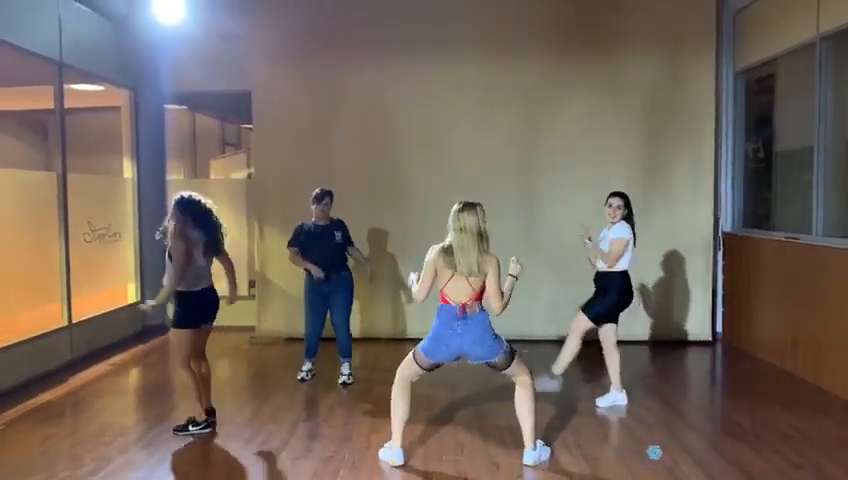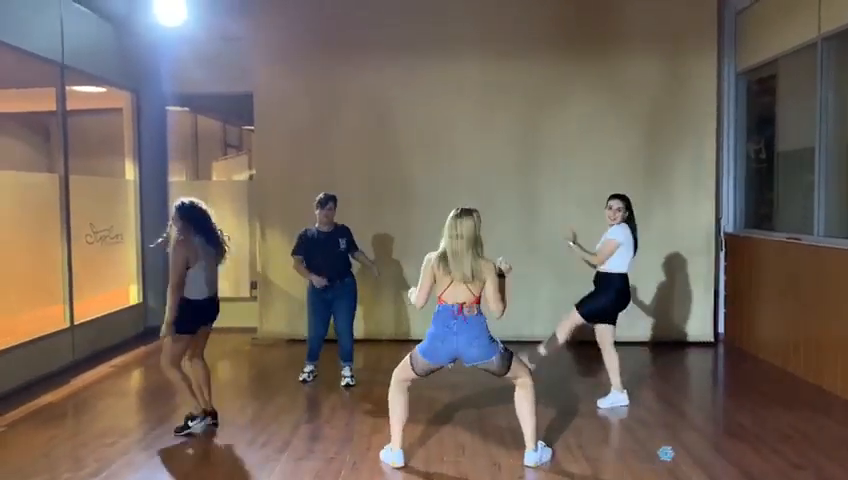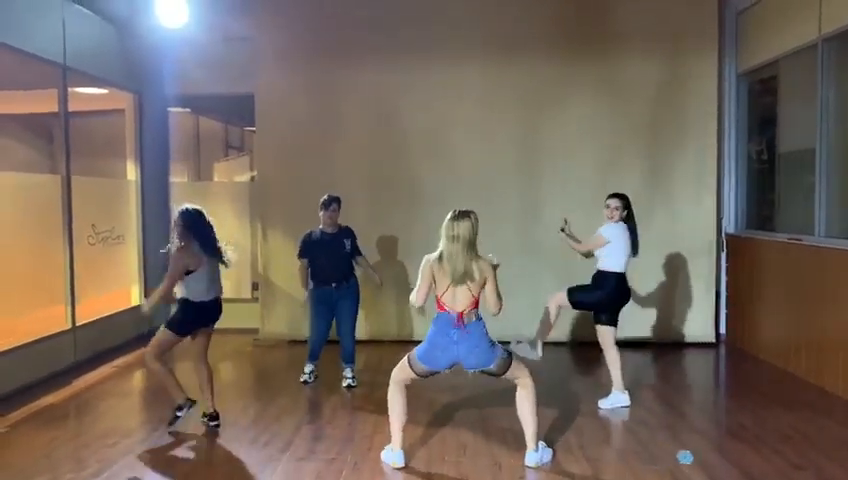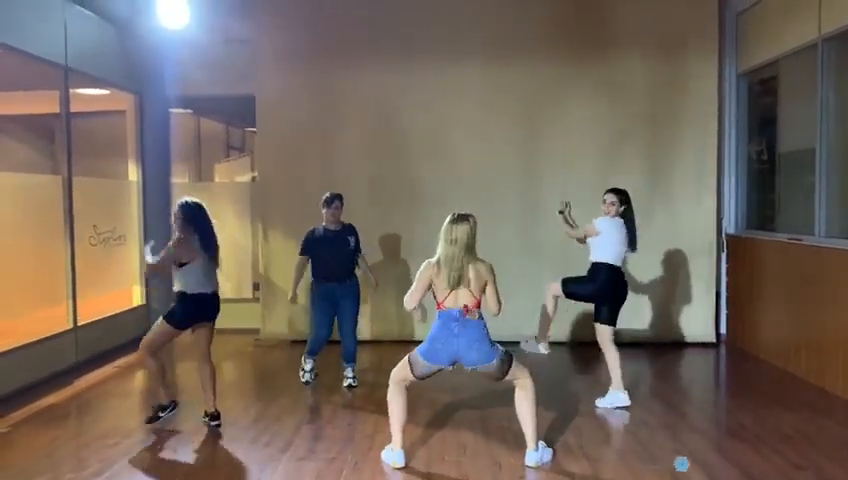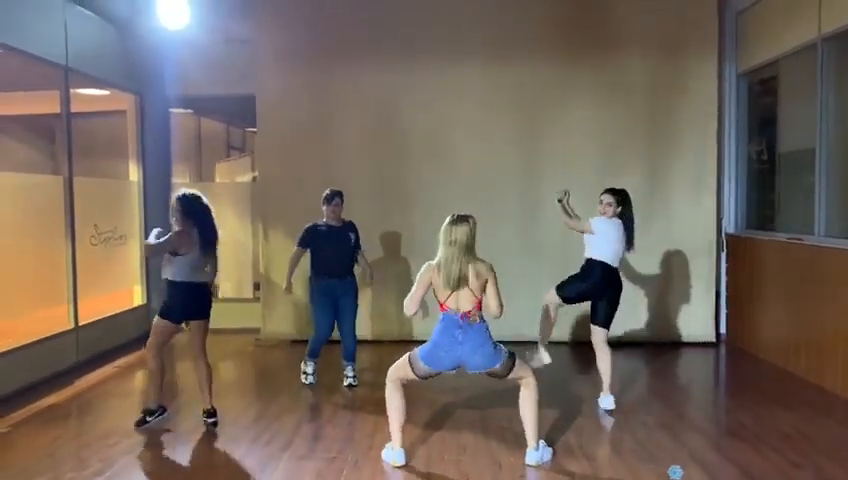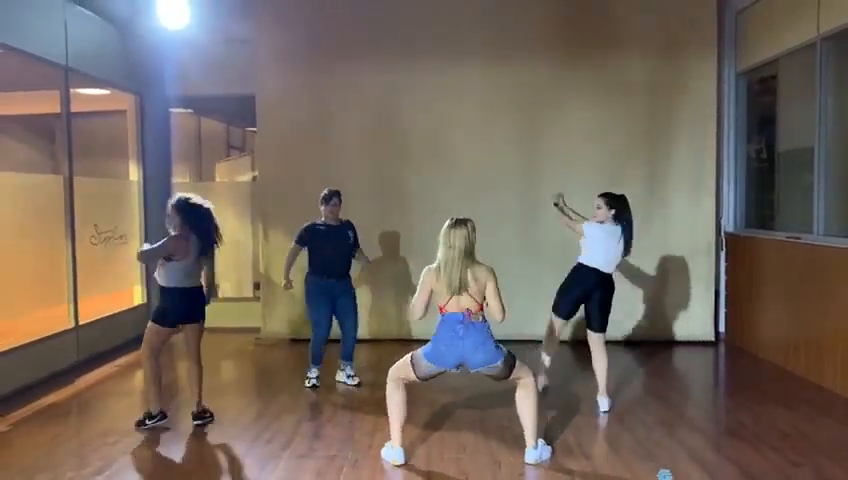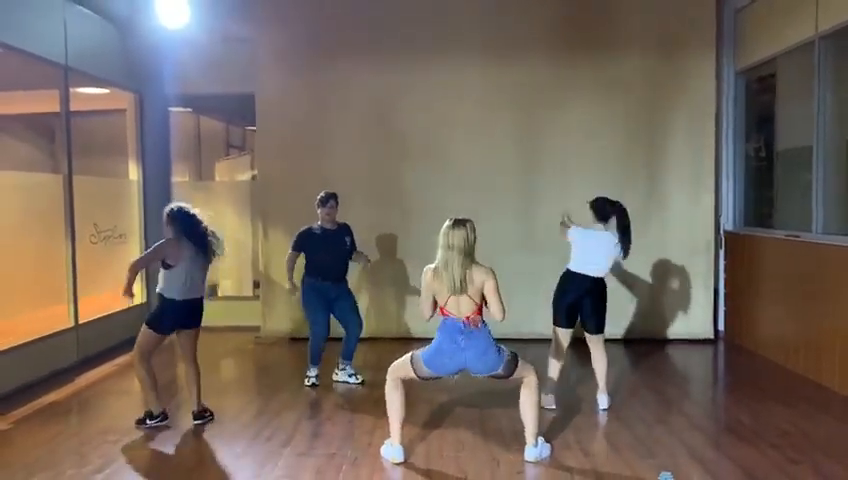
dt=0.1s
person 1, frame 1
left shoulder: (436, 253)
right shoulder: (490, 261)
left elbow: (419, 295)
right elbow: (497, 308)
left wrist: (413, 281)
right wrist: (513, 276)
left hip: (444, 332)
right hip: (478, 333)
left knee: (403, 377)
right knee: (522, 377)
left ankle: (394, 450)
right ankle: (531, 450)
person 1, frame 2
left shoulder: (434, 260)
right shoulder: (487, 266)
left elbow: (419, 302)
right elbow: (497, 311)
left wrist: (411, 291)
right wrist: (500, 276)
left hip: (441, 335)
right hip: (474, 336)
left knee: (399, 380)
right knee: (523, 379)
left ankle: (395, 451)
right ankle: (533, 451)
person 1, frame 3
left shoulder: (432, 262)
right shoulder: (484, 266)
left elbow: (417, 301)
right elbow: (495, 308)
left wrist: (421, 289)
left hip: (440, 341)
right hip: (474, 342)
left knee: (397, 379)
right knee: (524, 379)
left ankle: (395, 452)
right ankle: (534, 451)
person 1, frame 4
left shoulder: (431, 266)
right shoulder: (483, 268)
left elbow: (410, 304)
right elbow: (494, 309)
left hip: (441, 339)
right hip: (475, 340)
left knee: (396, 380)
right knee: (524, 380)
left ankle: (395, 452)
right ankle: (534, 451)
person 1, frame 5
left shoulder: (431, 269)
right shoulder: (485, 269)
left elbow: (409, 310)
right elbow: (496, 311)
left wrist: (423, 290)
left hip: (443, 344)
right hip: (479, 345)
left knee: (394, 377)
right knee: (527, 378)
left ankle: (396, 450)
right ankle: (534, 450)
person 1, frame 6
left shoulder: (431, 273)
right shoulder: (485, 272)
left elbow: (416, 314)
right elbow: (498, 315)
left hip: (445, 342)
right hip: (480, 343)
left knee: (395, 377)
right knee: (526, 378)
left ankle: (395, 449)
right ankle: (533, 449)
person 1, frame 7
left shoulder: (430, 273)
right shoulder: (484, 273)
left elbow: (426, 313)
right elbow: (499, 315)
left hip: (445, 349)
right hip: (481, 350)
left knee: (394, 374)
right knee: (529, 376)
left ankle: (395, 447)
right ankle: (533, 446)
person 2, frame 1
left shoulder: (180, 237)
right shoulder: (208, 235)
left elbow: (177, 275)
right elbow: (227, 262)
left wrist: (157, 301)
right wrist: (233, 289)
left hip: (189, 302)
right hip: (209, 300)
left knee: (184, 363)
right knee: (198, 355)
left ankle: (201, 419)
right ankle: (207, 409)
person 2, frame 2
left shoulder: (182, 245)
right shoulder: (209, 242)
left elbow: (175, 285)
left wrist: (168, 321)
left hip: (191, 308)
right hip: (210, 304)
left knee: (169, 363)
right knee: (196, 357)
left ankle: (198, 412)
right ankle: (208, 411)
person 2, frame 3
left shoulder: (183, 251)
right shoulder: (209, 247)
left elbow: (167, 287)
left wrist: (149, 304)
left hip: (191, 310)
right hip: (212, 307)
left knee: (152, 355)
right knee: (200, 359)
left ankle: (182, 401)
right ankle: (211, 412)
person 2, frame 4
left shoulder: (181, 243)
right shoulder: (207, 242)
left elbow: (152, 268)
left wrist: (148, 251)
left hip: (189, 304)
right hip: (210, 302)
left knee: (147, 350)
right knee: (204, 357)
left ankle: (165, 401)
right ankle: (212, 412)
person 2, frame 5
left shoulder: (180, 235)
right shoulder: (205, 234)
left elbow: (149, 251)
right elbow: (212, 266)
left wrist: (154, 235)
left hip: (179, 296)
right hip: (201, 295)
left knee: (153, 350)
right knee: (199, 354)
left ankle: (155, 407)
right ankle: (208, 410)
person 2, frame 6
left shoulder: (177, 240)
right shoulder: (203, 239)
left elbow: (143, 256)
right elbow: (209, 269)
left wrist: (149, 247)
right wrist: (210, 288)
left hip: (173, 301)
right hip: (195, 298)
left knee: (149, 355)
right knee: (193, 356)
left ankle: (155, 412)
right ankle: (199, 409)
person 2, frame 7
left shoulder: (168, 246)
right shoulder: (203, 245)
left elbow: (136, 265)
right elbow: (206, 264)
left wrist: (128, 287)
left hip: (169, 308)
right hip: (194, 308)
left knee: (139, 358)
right knee: (190, 360)
left ankle: (156, 413)
right ankle: (199, 409)
person 3, frame 1
left shoulder: (622, 229)
right shoulder: (608, 230)
left elbow: (610, 261)
right elbow: (597, 263)
left wrist: (589, 242)
right wrist: (589, 245)
left hip: (615, 288)
right hip: (609, 289)
left knee: (576, 328)
right knee: (608, 341)
left ankle: (554, 375)
right ankle: (617, 392)
person 3, frame 2
left shoulder: (619, 231)
right shoulder: (614, 231)
left elbow: (596, 260)
right elbow: (596, 263)
left wrist: (573, 244)
right wrist: (577, 245)
left hip: (614, 289)
right hip: (608, 290)
left knee: (568, 322)
right knee: (605, 342)
left ankle: (534, 357)
right ankle: (618, 393)
person 3, frame 3
left shoulder: (611, 229)
right shoulder: (621, 231)
left elbow: (584, 249)
right elbow: (590, 251)
left wrist: (564, 233)
right wrist: (569, 233)
left hip: (608, 288)
right hip: (616, 289)
left knee: (555, 300)
right knee: (607, 342)
left ankle: (535, 345)
right ankle: (619, 393)
person 3, frame 4
left shoulder: (604, 223)
right shoulder: (618, 226)
left elbow: (576, 234)
right elbow: (586, 237)
left wrist: (563, 217)
right wrist: (570, 218)
left hip: (602, 280)
right hip: (616, 284)
left knee: (551, 290)
right knee: (605, 340)
left ankle: (540, 342)
right ankle: (618, 393)
person 3, frame 5
left shoulder: (601, 224)
right shoulder: (620, 227)
left elbow: (572, 224)
right elbow: (584, 223)
left wrist: (562, 206)
right wrist: (566, 205)
left hip: (593, 276)
right hip: (612, 283)
left knee: (549, 301)
right knee: (600, 341)
left ankle: (541, 351)
right ankle: (606, 395)
person 3, frame 6
left shoulder: (595, 228)
right shoulder: (620, 232)
left elbow: (571, 223)
left wrist: (560, 208)
right wrist: (565, 206)
left hip: (583, 278)
right hip: (604, 286)
left knee: (554, 328)
right knee: (597, 343)
left ankle: (542, 375)
right ankle: (603, 396)
person 3, frame 7
left shoulder: (577, 232)
right shoulder: (616, 241)
left elbow: (566, 230)
left wrist: (566, 223)
left hip: (568, 285)
right hip: (594, 290)
left knee: (559, 343)
right knee: (596, 344)
left ankle: (548, 394)
right ankle: (603, 395)
person 4, frame 1
left shoulder: (339, 225)
right shoulder: (302, 229)
left elbow: (350, 248)
right elbow: (292, 254)
left wrist: (365, 263)
right wrist: (310, 266)
left hip: (340, 282)
right hip: (315, 284)
left knee: (341, 325)
right knee: (312, 327)
left ankle: (345, 366)
right ankle: (308, 364)
person 4, frame 2
left shoulder: (343, 231)
right shoulder: (306, 236)
left elbow: (355, 252)
right elbow: (297, 263)
left wrist: (371, 265)
right wrist: (312, 277)
left hip: (344, 288)
right hip: (318, 290)
left knee: (344, 331)
right knee: (316, 332)
left ankle: (347, 370)
right ankle: (310, 367)
person 4, frame 3
left shoulder: (347, 233)
right shoulder: (310, 238)
left elbow: (358, 257)
right elbow: (303, 266)
left wrist: (373, 273)
right wrist: (305, 289)
left hip: (347, 290)
right hip: (321, 291)
left knee: (347, 332)
right knee: (318, 333)
left ankle: (348, 371)
right ankle: (310, 366)
person 4, frame 4
left shoulder: (350, 231)
right shoulder: (313, 235)
left elbow: (358, 256)
right elbow: (302, 261)
left wrist: (370, 274)
right wrist: (294, 289)
left hip: (348, 288)
right hip: (322, 289)
left knee: (348, 331)
right knee: (321, 332)
left ankle: (349, 371)
right ankle: (308, 361)
person 4, frame 5
left shoulder: (350, 228)
right shoulder: (313, 230)
left elbow: (357, 252)
right elbow: (297, 253)
left wrist: (367, 268)
right wrist: (288, 279)
left hip: (347, 285)
right hip: (322, 285)
left knee: (348, 329)
right knee: (323, 329)
left ankle: (349, 369)
right ankle: (309, 363)
person 4, frame 6
left shoulder: (348, 227)
right shoulder: (311, 229)
left elbow: (356, 250)
right elbow: (294, 250)
left wrist: (363, 258)
right wrist: (286, 276)
left hip: (343, 285)
right hip: (318, 285)
left knee: (350, 328)
right knee: (321, 330)
left ankle: (346, 370)
right ankle: (313, 371)
person 4, frame 7
left shoulder: (345, 230)
right shoulder: (307, 233)
left elbow: (352, 252)
right elbow: (292, 256)
left wrist: (362, 258)
right wrist: (290, 280)
left hip: (340, 288)
right hip: (315, 289)
left knee: (355, 326)
right knee: (320, 331)
left ankle: (344, 369)
right ankle: (312, 371)
